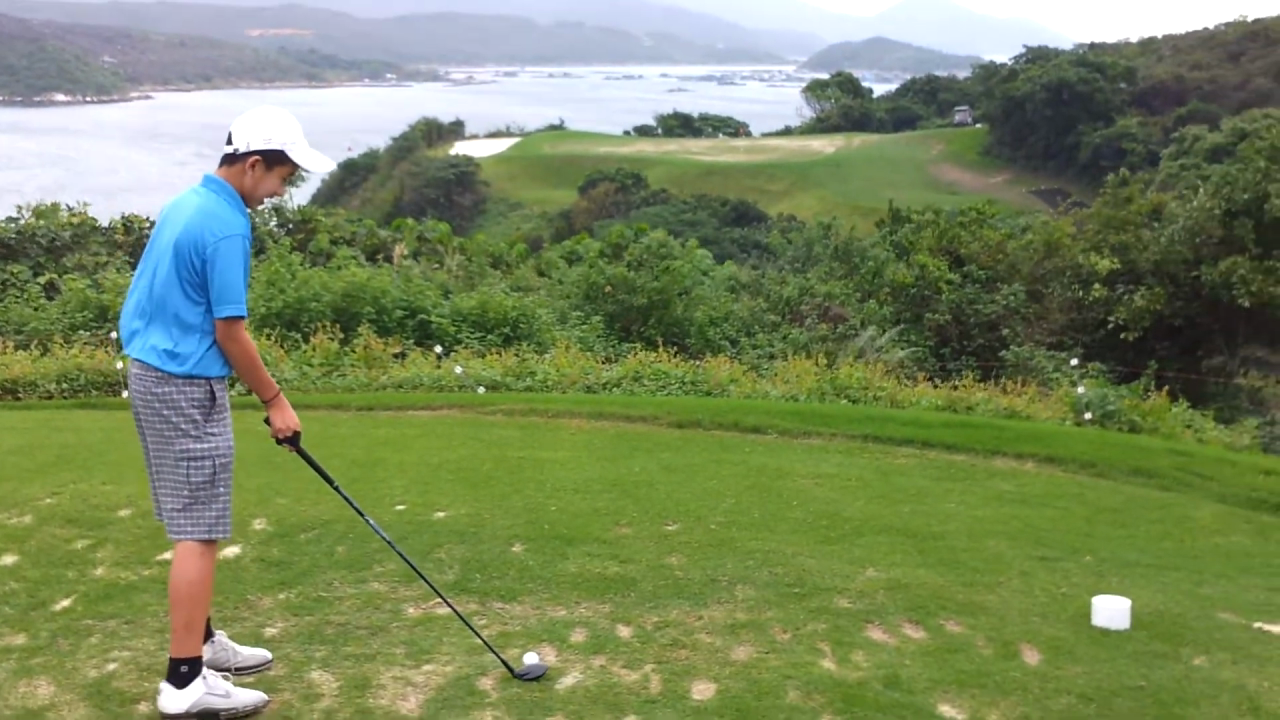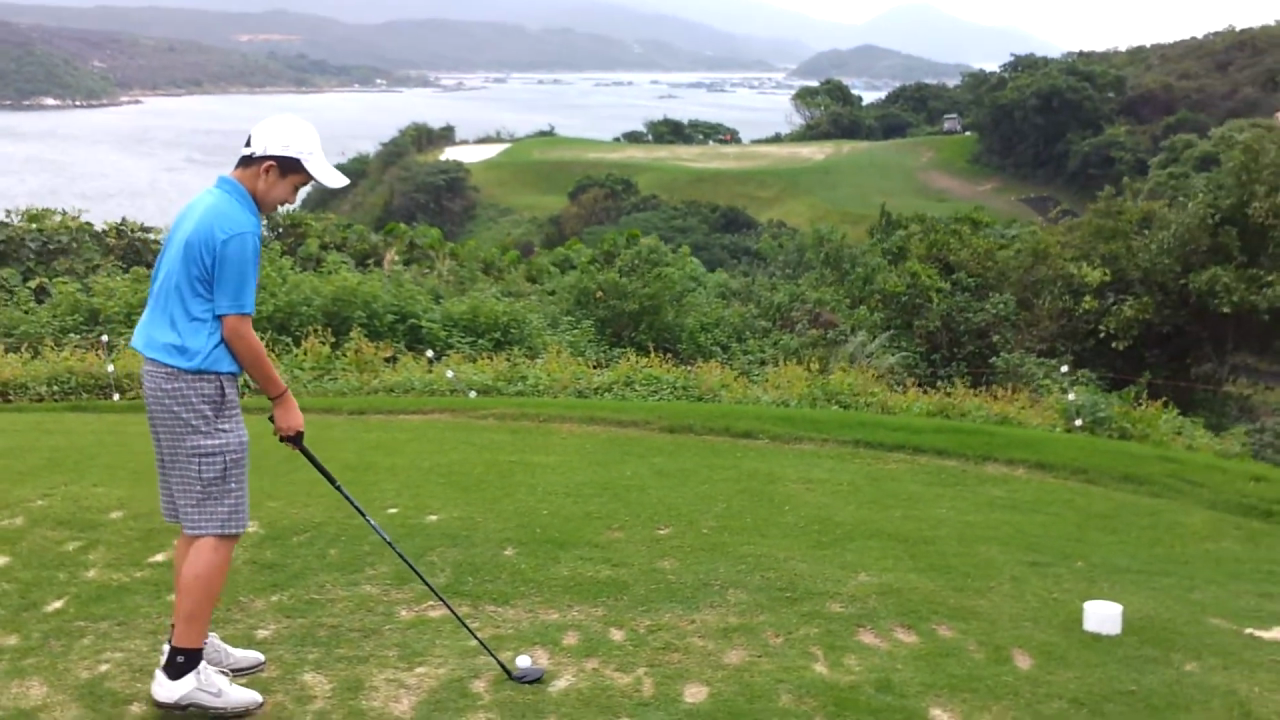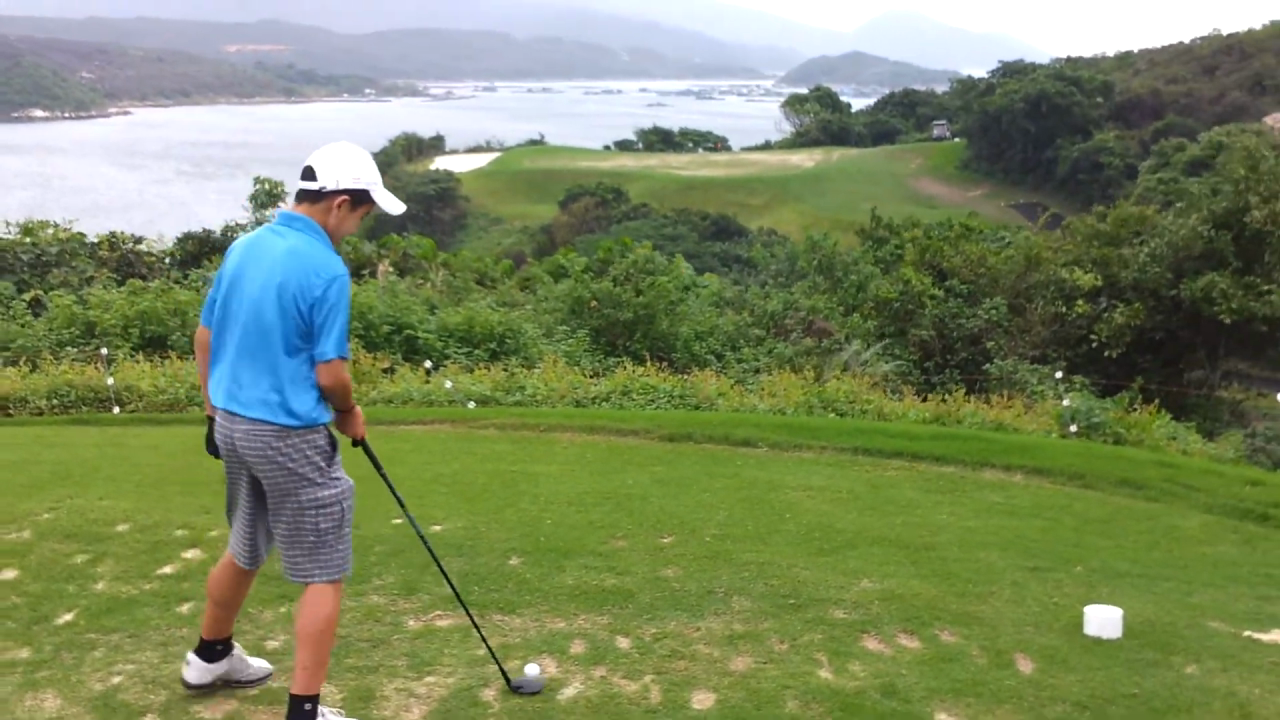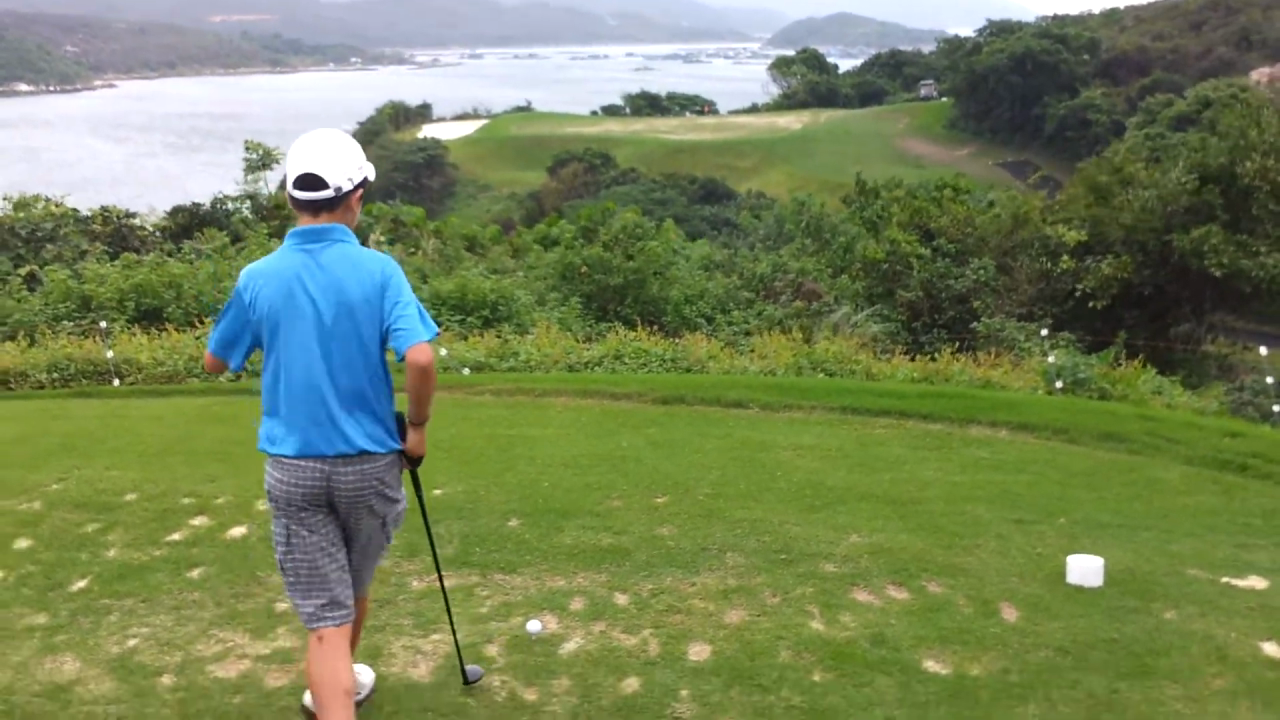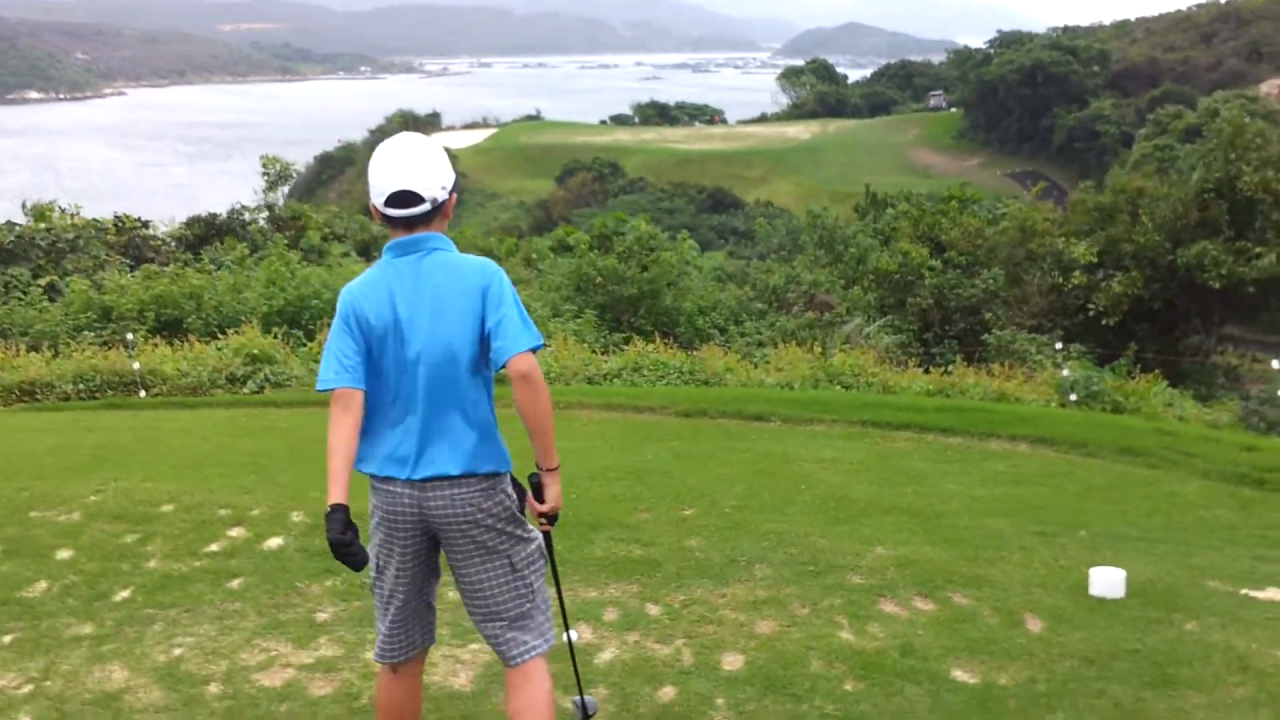
dt=0.5s
person 1, frame 1
left shoulder: (185, 203)
right shoulder: (226, 226)
right elbow: (229, 332)
right wrist: (275, 401)
left hip: (154, 374)
right hip: (187, 387)
left knee: (191, 522)
right knee: (198, 531)
left ankle: (198, 639)
person 1, frame 2
left shoulder: (203, 205)
right shoulder: (237, 225)
right elbow: (236, 330)
right wrist: (282, 397)
left hip: (167, 375)
right hip: (196, 386)
left knee: (195, 521)
right knee: (217, 528)
left ankle: (190, 640)
right ankle: (182, 669)
person 1, frame 3
left shoulder: (246, 245)
right shoulder: (326, 269)
left elbow: (206, 338)
right elbow: (330, 374)
left wrist: (218, 415)
right wrist: (350, 415)
left hip: (233, 424)
right hip: (290, 436)
left knee: (248, 546)
right knee: (323, 575)
left ankle: (211, 655)
person 1, frame 4
left shoulder: (257, 278)
right shoulder: (378, 270)
left elbow: (217, 361)
right elbow: (420, 360)
right wrist: (417, 425)
left hip: (292, 468)
right hip: (369, 460)
left knee: (326, 617)
right knee: (354, 579)
person 1, frame 5
left shoulder: (357, 296)
right shoulder: (481, 276)
left elbow: (346, 404)
right elbow: (523, 371)
left wrist: (336, 509)
right wrist: (550, 470)
left hip: (394, 494)
right hip: (476, 489)
left knee: (399, 652)
right knee: (525, 646)
